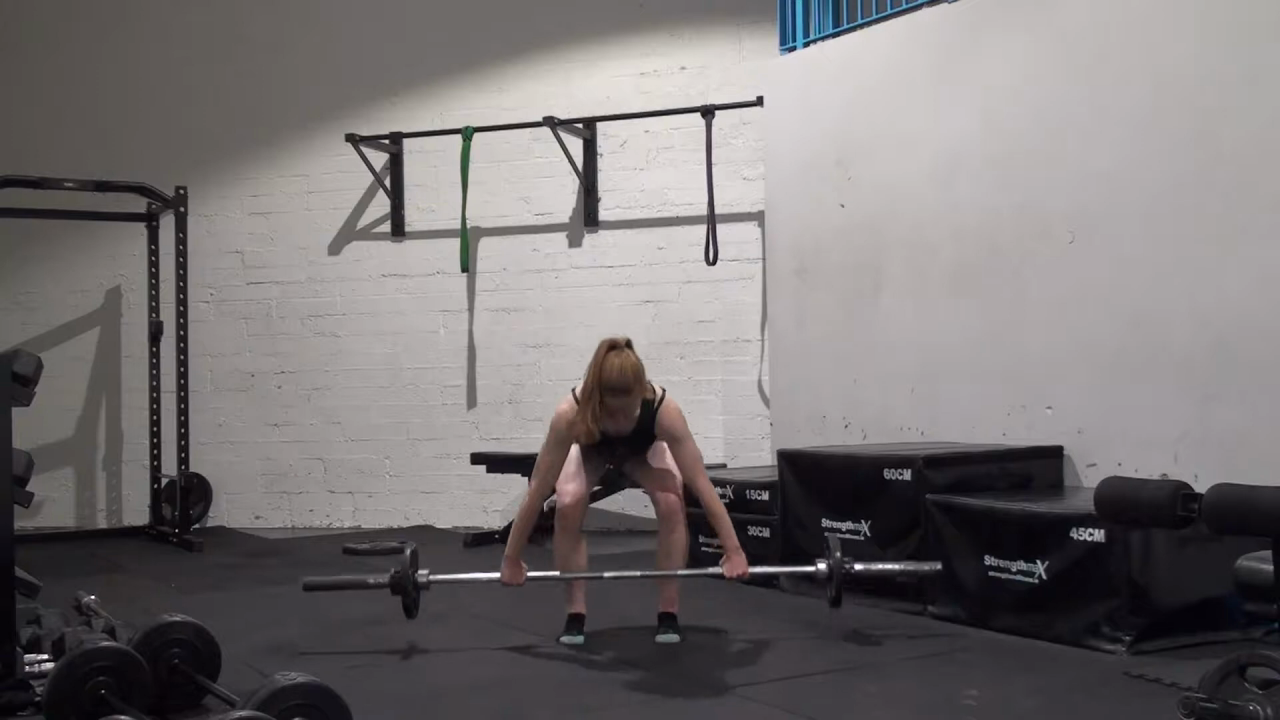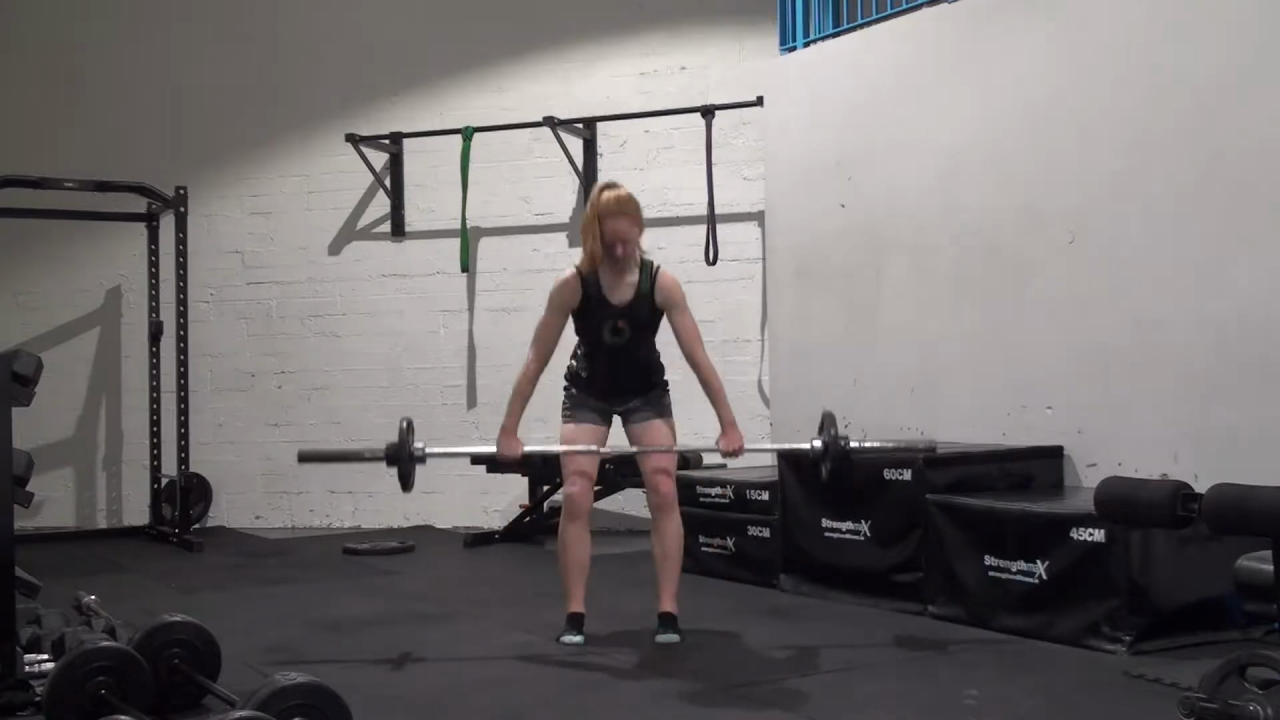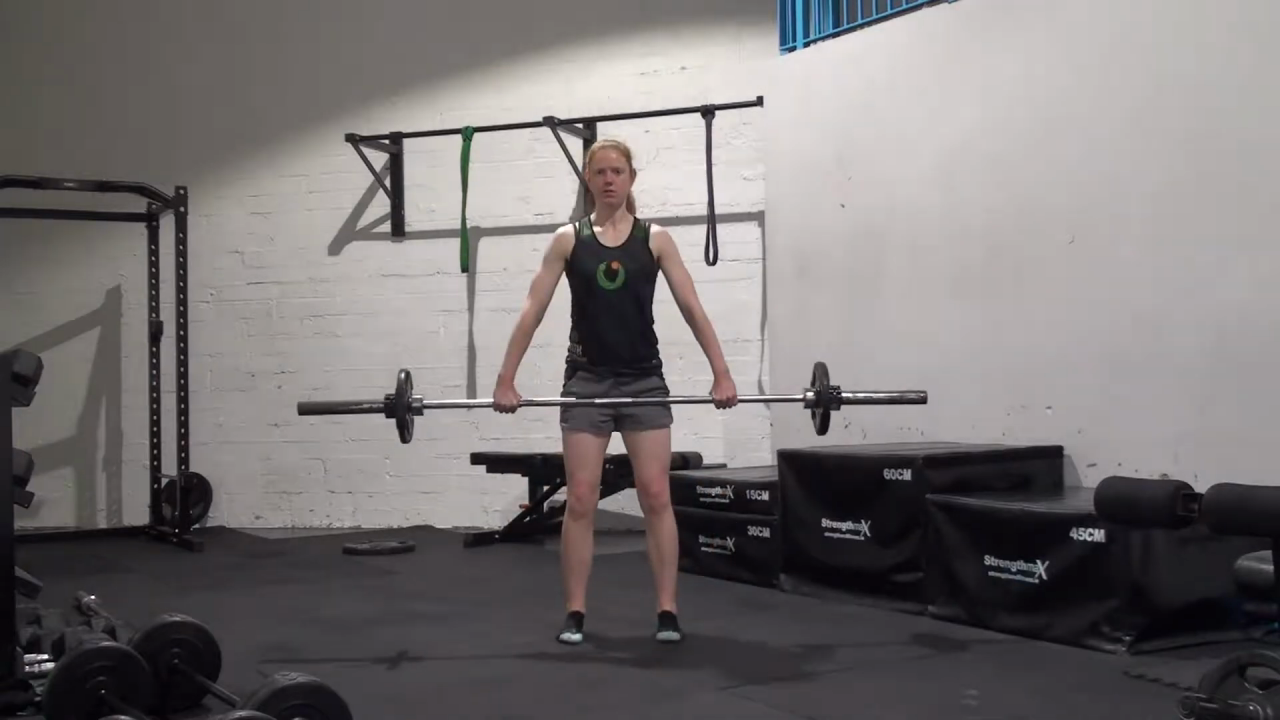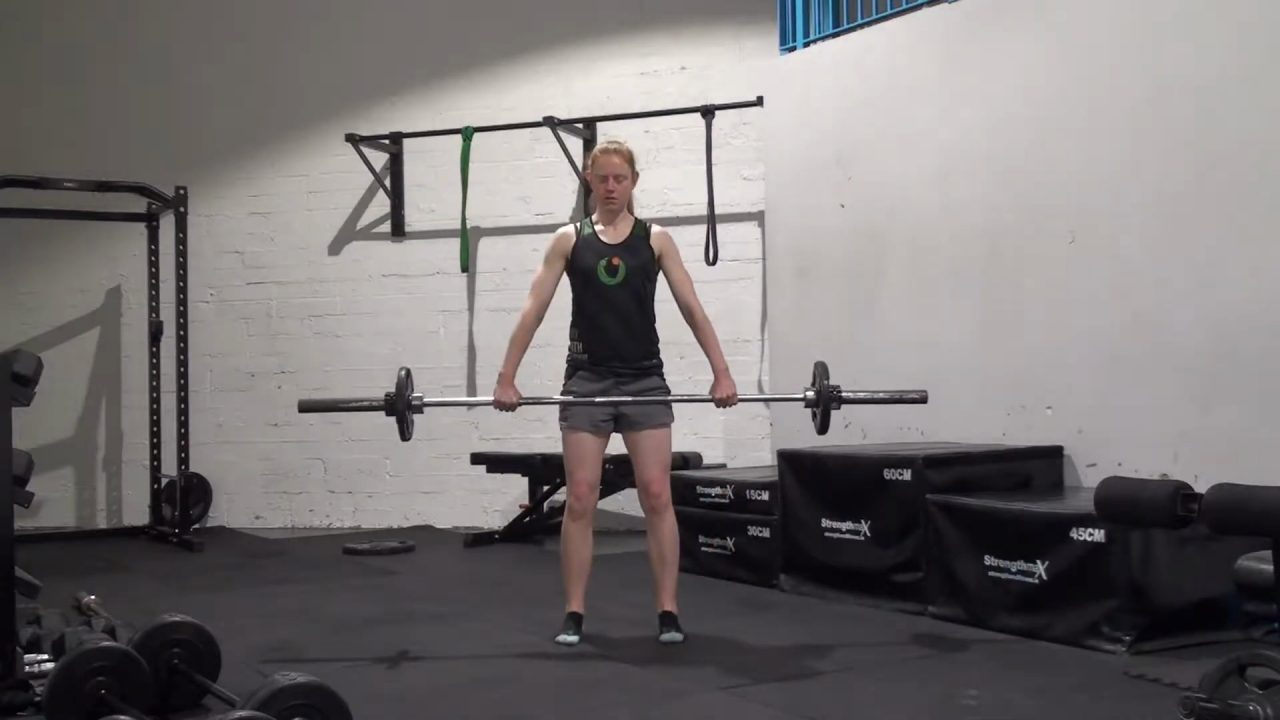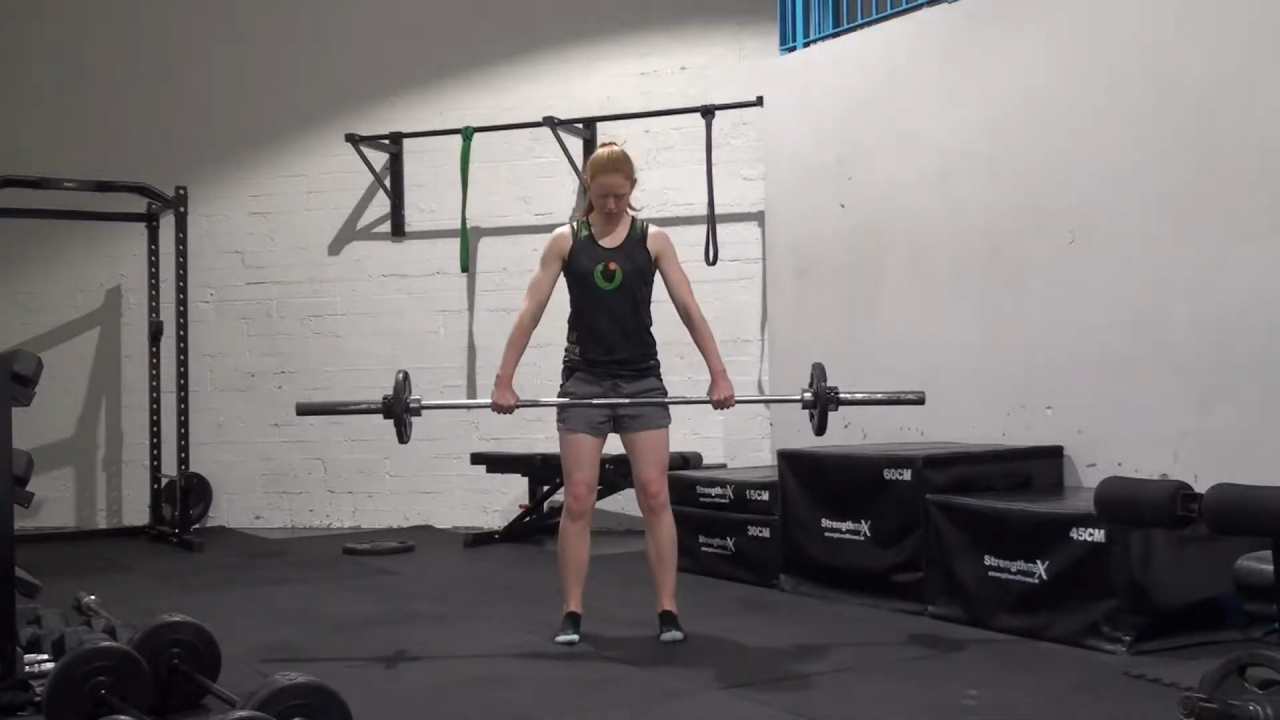
dt=0.5s
person 1, frame 1
left shoulder: (664, 410)
right shoulder: (571, 414)
left elbow: (700, 484)
right elbow: (538, 490)
left wrist: (733, 550)
right wrist: (512, 558)
left hip: (646, 444)
right hip: (590, 446)
left knee: (671, 504)
right knee: (568, 506)
left ankle: (668, 614)
right ankle: (575, 614)
person 1, frame 2
left shoulder: (662, 283)
right shoulder: (572, 285)
left elbow: (698, 357)
right elbow: (536, 359)
left wrist: (729, 425)
right wrist: (509, 429)
left hip: (646, 393)
right hip: (587, 395)
left knee: (664, 495)
right knee: (576, 498)
left ankle: (668, 613)
right ankle: (574, 615)
person 1, frame 3
left shoulder: (655, 238)
right shoulder: (568, 239)
left elbow: (692, 308)
right elbow: (533, 311)
left wrist: (721, 373)
right wrist: (506, 379)
left hip: (643, 379)
right hip: (586, 380)
left knee: (656, 496)
right knee: (580, 499)
left ankle: (668, 611)
right ankle: (575, 614)
person 1, frame 4
left shoulder: (656, 238)
right shoulder: (569, 238)
left elbow: (692, 308)
right elbow: (534, 309)
left wrist: (721, 371)
right wrist: (506, 376)
left hip: (644, 378)
right hip: (587, 378)
left knee: (657, 496)
right knee: (580, 499)
left ankle: (668, 611)
right ankle: (573, 613)
person 1, frame 5
left shoulder: (653, 240)
right shoulder: (565, 240)
left elbow: (689, 309)
right elbow: (530, 312)
left wrist: (719, 374)
right wrist: (504, 379)
left hip: (641, 380)
right hip: (583, 380)
left knee: (655, 496)
right knee: (577, 499)
left ankle: (668, 610)
right ankle: (572, 613)
